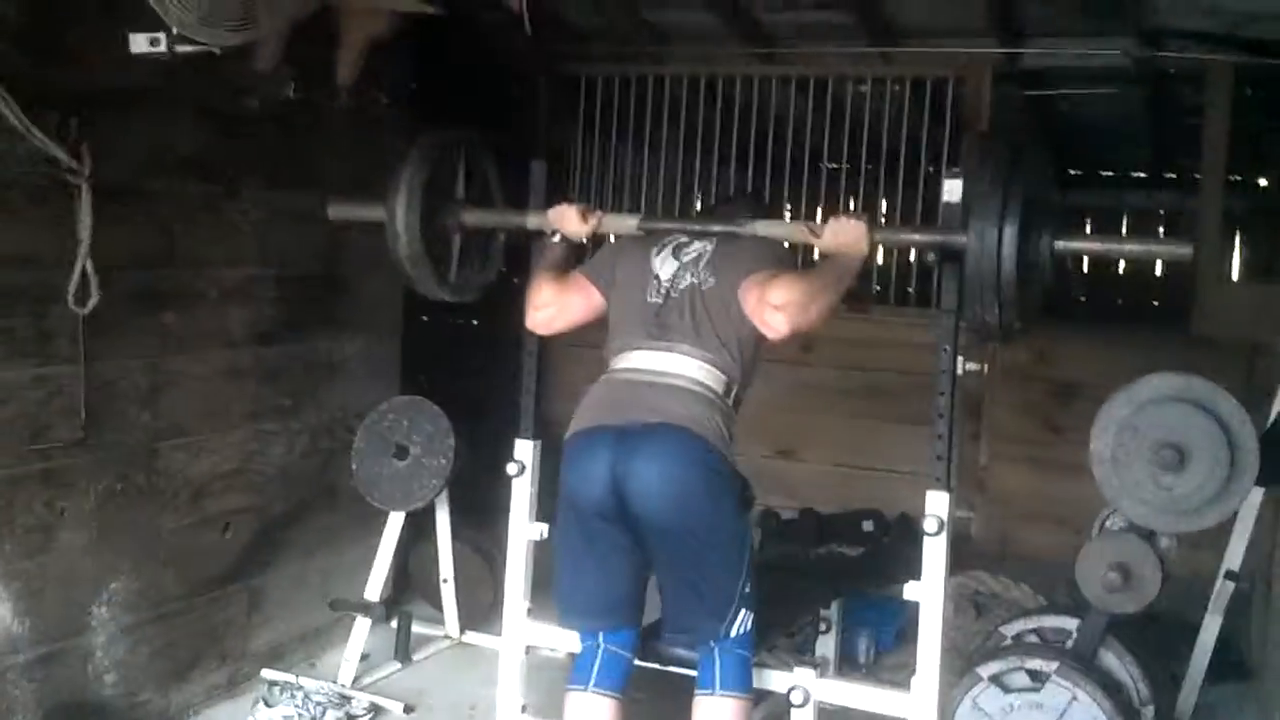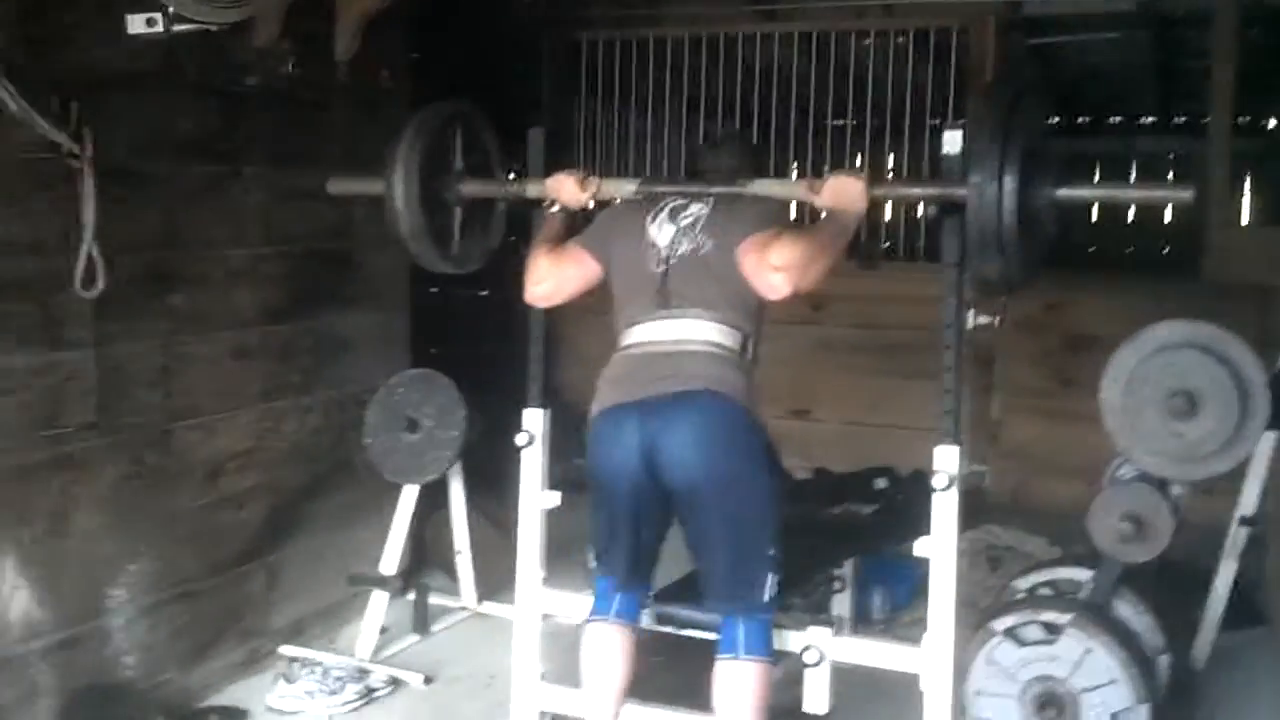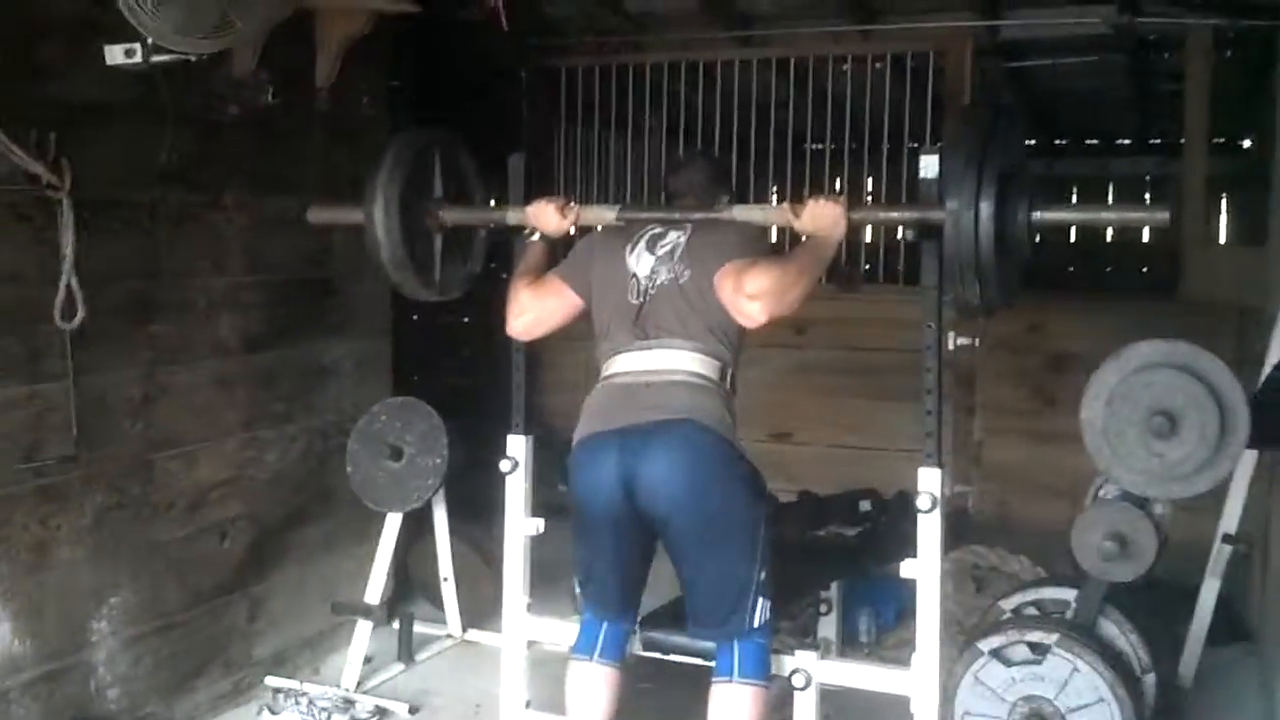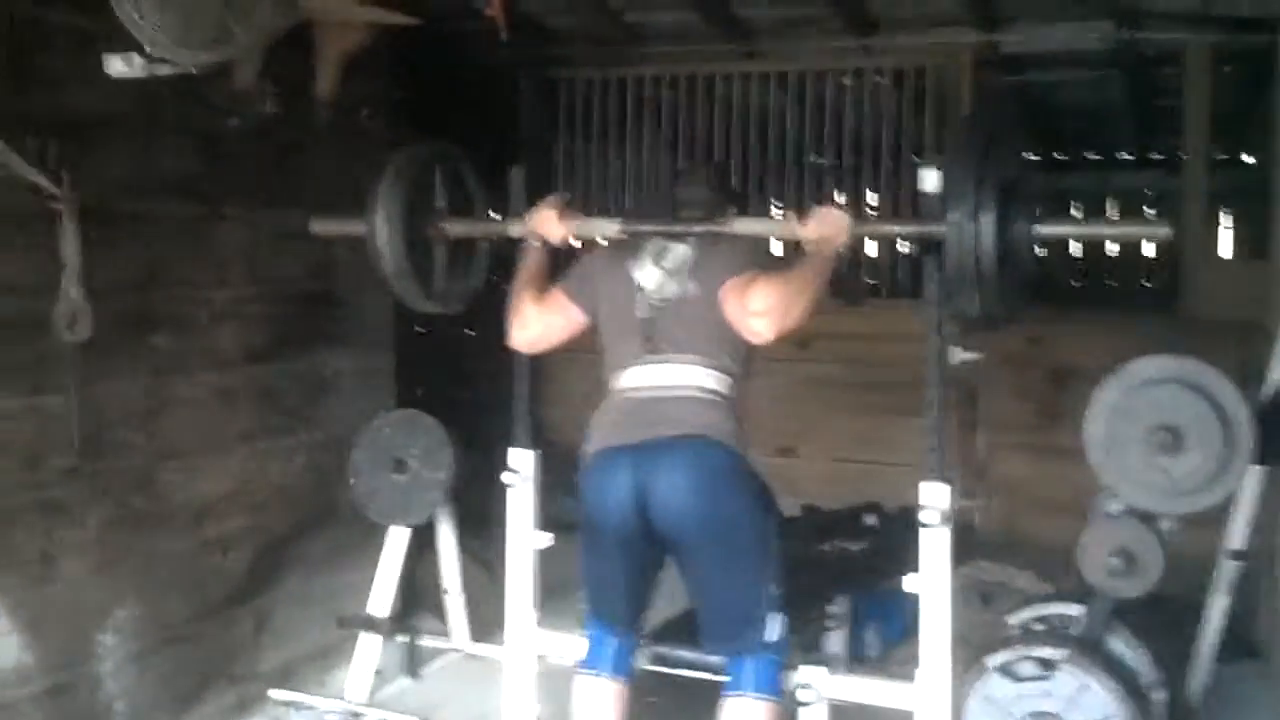
dt=0.5s
person 1, frame 1
left shoulder: (631, 251)
right shoulder: (758, 254)
left elbow: (542, 313)
right elbow: (779, 313)
left wrist: (561, 239)
right wrist: (845, 256)
left hip: (589, 445)
right hip: (680, 453)
left knee: (602, 640)
right knee: (724, 643)
person 1, frame 2
left shoulder: (624, 216)
right shoulder: (755, 211)
left elbow: (541, 285)
right elbow: (779, 275)
left wrist: (560, 209)
right wrist: (843, 214)
left hip: (616, 419)
right hip: (708, 419)
left knee: (616, 585)
right knee: (743, 606)
person 1, frame 3
left shoulder: (604, 244)
right shoulder: (732, 237)
left elbow: (522, 319)
right elbow: (754, 301)
left wrist: (540, 235)
right wrist: (822, 237)
left hip: (597, 447)
right hip: (689, 446)
left knee: (603, 617)
right knee: (740, 631)
person 1, frame 4
left shoulder: (608, 259)
right shoulder: (736, 251)
left elbow: (526, 331)
right elbow: (763, 318)
left wrist: (538, 244)
right wrist: (824, 247)
left hip: (609, 461)
right hip: (701, 460)
left knee: (608, 632)
right knee: (753, 646)
